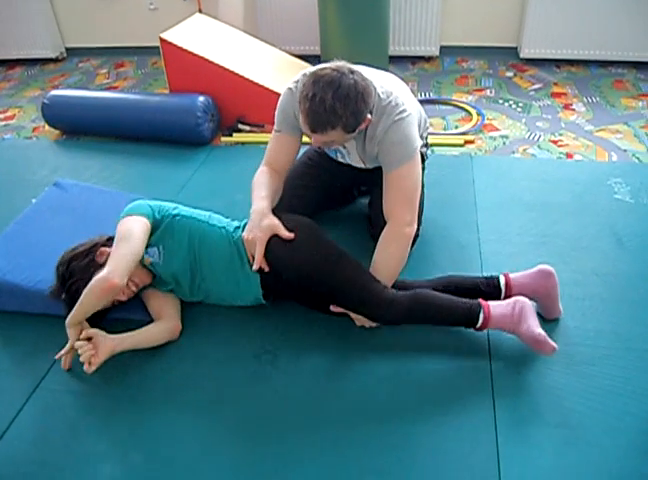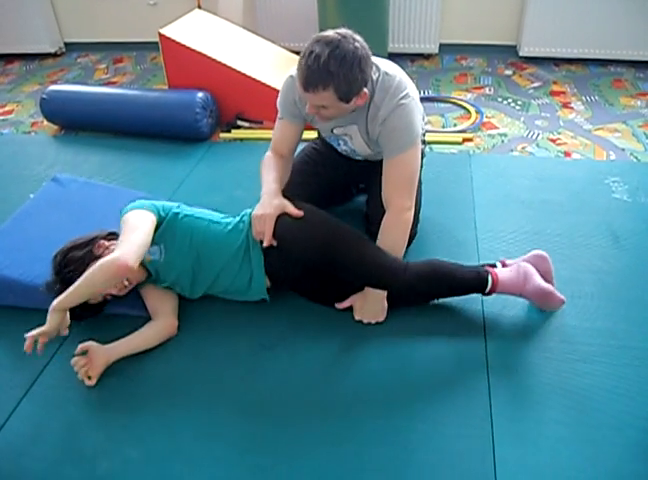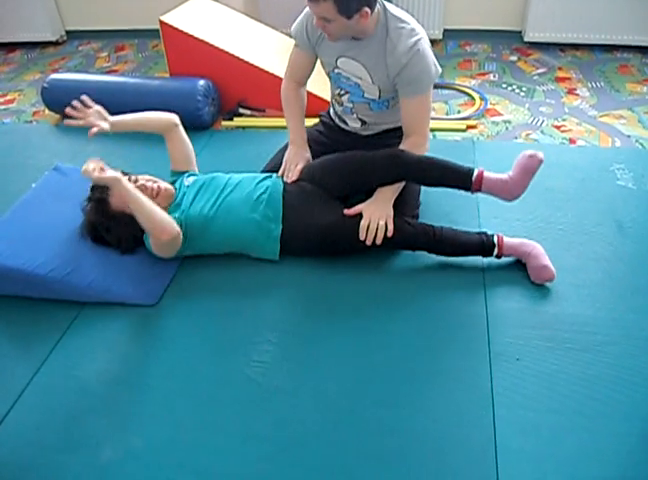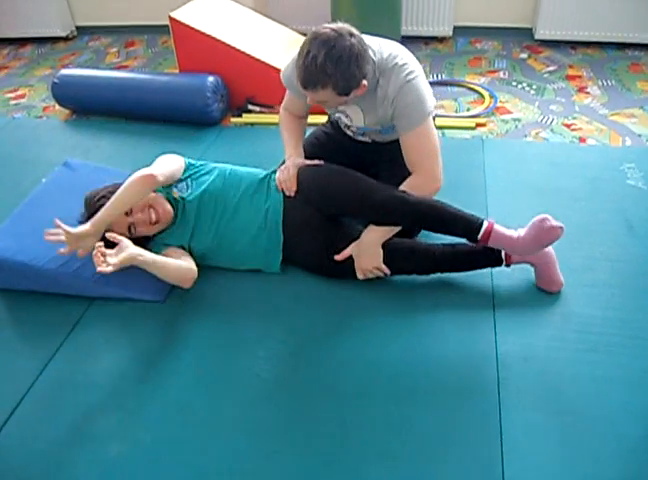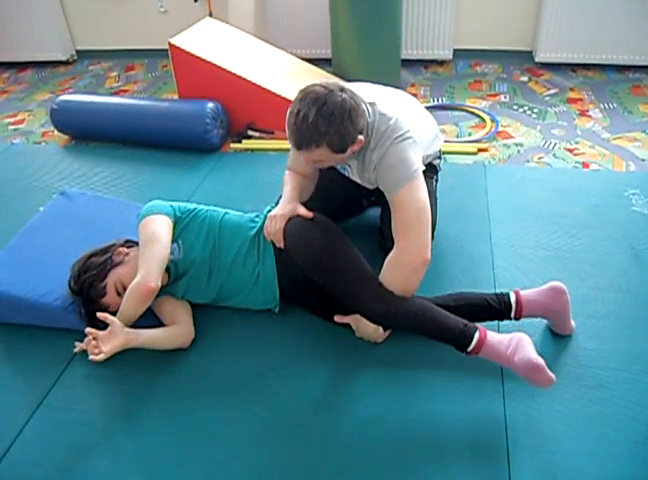
dt=1s
person 1, frame 1
left shoulder: (136, 215)
right shoulder: (152, 283)
left elbow: (109, 277)
right elbow: (169, 326)
left wrist: (75, 321)
right wrist: (109, 342)
left hip: (278, 249)
right hip: (276, 287)
left knee: (385, 306)
right knee: (400, 293)
left ankle: (503, 312)
right ankle: (519, 284)
person 1, frame 2
left shoulder: (138, 214)
right shoulder: (152, 279)
left elbow: (120, 261)
right elbow: (167, 322)
left wrist: (60, 304)
right wrist: (106, 352)
left hip: (280, 238)
right hip: (283, 278)
left knee: (395, 276)
right knee: (399, 293)
left ankle: (508, 275)
right ankle: (512, 268)
person 1, frame 3
left shoulder: (182, 177)
right shoulder: (161, 237)
left elbow: (170, 121)
right elbow: (167, 232)
left wrist: (111, 122)
right wrist: (112, 185)
left hip: (292, 185)
right hip: (296, 231)
left knee: (392, 162)
right knee: (403, 233)
left ankle: (498, 182)
right ankle: (506, 246)
person 1, frame 4
left shoulder: (173, 175)
right shoulder: (162, 245)
left elbow: (146, 176)
right elbow: (187, 275)
left wrist: (90, 226)
right wrist: (129, 254)
left hip: (295, 191)
right hip: (295, 245)
left knee: (386, 202)
right knee: (404, 259)
left ankle: (508, 238)
right ankle: (511, 256)
person 1, frame 5
left shoulder: (153, 217)
right shoulder: (167, 295)
left elbow: (147, 282)
right elbow: (182, 333)
left wrist: (122, 326)
right wrist: (123, 336)
left hip: (287, 239)
right hip: (286, 289)
left knee: (374, 302)
right knee: (375, 316)
left ankle: (511, 320)
right ankle: (522, 303)
person 2, frame 1
left shoulder: (395, 118)
right shoulder: (296, 94)
left elbow: (403, 225)
right elbow: (272, 167)
right wrist: (260, 211)
left hip: (398, 154)
right hip: (336, 157)
left knee: (398, 238)
right knee: (281, 209)
left ankle: (371, 191)
right ankle: (357, 188)
person 2, frame 2
left shoulder: (398, 103)
right shoulder: (298, 84)
left elbow: (400, 210)
right elbow: (278, 153)
left wrist: (375, 291)
right wrist: (270, 195)
left hip: (391, 155)
right hip: (335, 149)
left knee: (398, 237)
right knee: (282, 205)
left ankle: (369, 188)
right ankle: (356, 185)
person 2, frame 3
left shoulder: (409, 45)
right shoulder: (314, 21)
left elbow: (416, 137)
right elbow: (293, 83)
left wrist: (383, 198)
right wrist: (297, 145)
left hip: (390, 135)
right hip: (337, 127)
left knee: (394, 219)
person 2, frame 4
left shoulder: (402, 82)
right shoulder: (308, 65)
left elbow: (429, 178)
right elbow: (291, 112)
right wrist: (293, 157)
left hip: (397, 140)
right hip: (344, 132)
left knee: (402, 227)
right knee: (284, 190)
left ankle: (373, 176)
right ankle: (363, 173)
person 2, frame 5
left shoulder: (397, 143)
right shoulder: (303, 119)
left elbow: (417, 253)
right elbow: (299, 171)
right wrist: (288, 202)
left hip: (415, 162)
left knee: (406, 256)
right knee: (290, 225)
